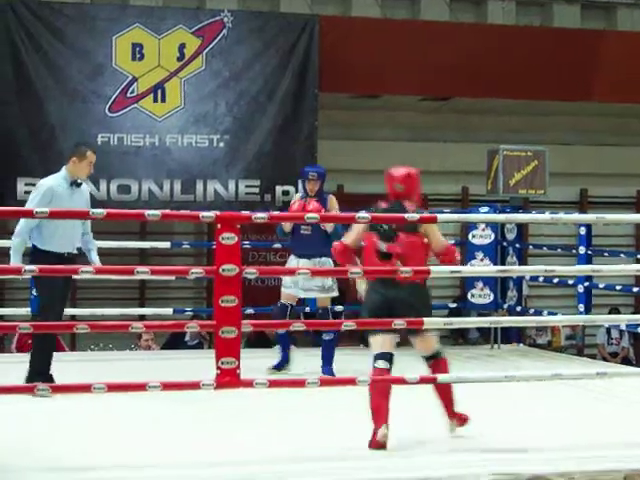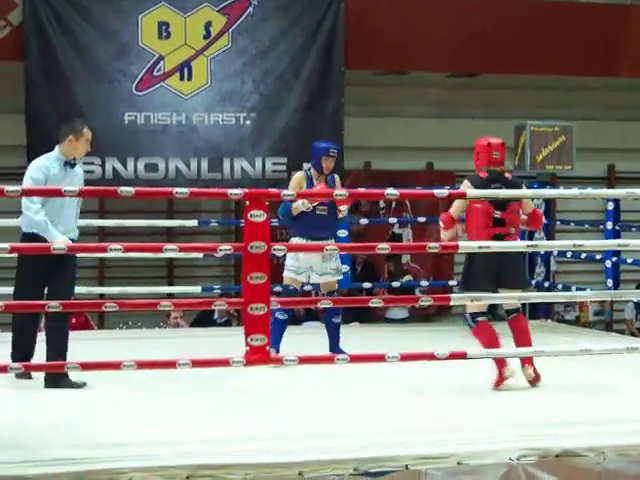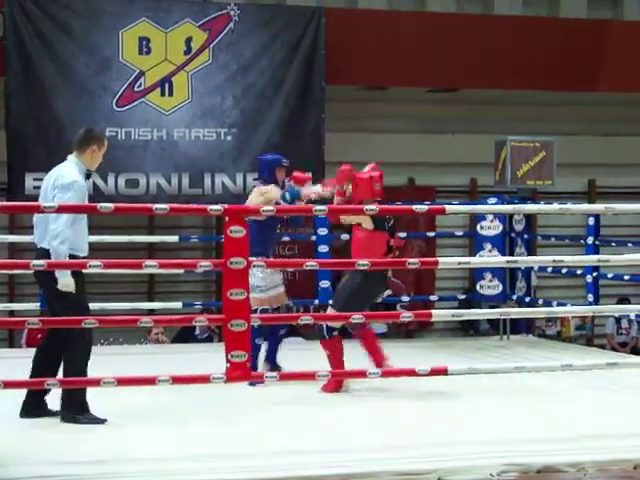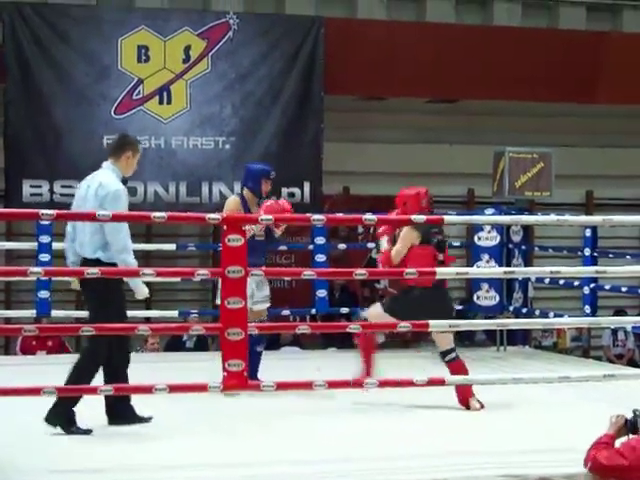
dt=1s
person 1, frame 1
left shoulder: (84, 191)
right shoulder: (49, 186)
left elbow: (85, 229)
right elbow: (26, 223)
left wrist: (93, 256)
right wrist: (16, 258)
left hip: (67, 260)
right hip: (45, 258)
left knee: (50, 317)
right knee: (49, 316)
left ankle: (40, 374)
right ankle: (38, 375)
person 1, frame 2
left shoulder: (78, 172)
right shoulder: (40, 167)
right elbow: (31, 209)
left wrist: (70, 238)
right wrist: (54, 237)
left hip: (65, 248)
right hip: (36, 245)
left knee: (61, 308)
left ankle: (56, 372)
right ankle: (21, 361)
person 1, frame 3
left shoulder: (58, 173)
right shoulder: (73, 180)
left elbow: (41, 220)
right elbow: (60, 228)
right wrist: (63, 272)
left hip: (48, 260)
right hip: (59, 264)
left knee: (57, 333)
right knee: (79, 332)
left ankle: (34, 403)
right ankle: (75, 407)
person 1, frame 4
left shoulder: (89, 182)
right shoulder: (114, 188)
left elbow: (72, 231)
right elbow: (119, 241)
left wrist: (75, 268)
right wrist: (136, 282)
left hip: (90, 267)
right hip: (104, 271)
left knee: (116, 342)
right knee: (101, 345)
left ankle: (120, 409)
right ankle: (62, 411)
person 2, frame 1
left shoulder: (372, 216)
right shoulder: (421, 217)
left elbow: (341, 250)
right elbow: (448, 256)
left hip: (378, 292)
right hip: (411, 292)
left knee: (381, 362)
right knee: (434, 357)
left ankle: (380, 427)
right ankle: (452, 416)
person 2, frame 2
left shoulder: (471, 183)
right shoulder: (516, 185)
left elbow: (449, 219)
right elbow: (535, 221)
left wrist: (447, 233)
left hip: (481, 254)
right hip: (509, 254)
left knee: (476, 316)
right knee: (514, 312)
left ankle: (503, 366)
right ankle: (528, 367)
person 2, frame 3
left shoulder: (365, 212)
left elbow: (336, 217)
left hip: (365, 277)
right hip: (376, 275)
left knee: (328, 326)
right knee: (355, 321)
left ankle: (337, 379)
right ankle: (381, 363)
person 2, frame 4
left shoulder: (412, 229)
right shoulder: (436, 228)
left elbow: (389, 261)
left wrist: (384, 237)
left hip: (416, 295)
right hip: (439, 296)
left knee: (366, 319)
right knee: (448, 350)
left ankle: (367, 371)
right ankle: (469, 397)
person 3, frame 1
left shoulder: (330, 200)
right shoulder: (297, 199)
left elbow: (339, 233)
right elbow: (283, 233)
left wrist: (329, 226)
right wrist: (287, 223)
left hip: (321, 262)
right hip: (297, 261)
left knee: (323, 312)
right knee: (282, 309)
left ankle: (327, 364)
right ankle: (284, 357)
person 3, frame 2
left shoulder: (335, 180)
right shoulder: (300, 178)
left elbow: (340, 216)
right elbow: (284, 213)
left wrist: (343, 209)
right wrist: (302, 204)
left hip: (326, 245)
right hip: (301, 243)
left knee: (331, 297)
right knee: (289, 293)
left ankle: (334, 347)
right ankle: (273, 348)
person 3, frame 3
left shoulder: (275, 193)
right shoulder: (265, 192)
left elbow: (287, 218)
right elbow: (288, 195)
left wrist: (300, 201)
left hip: (266, 260)
right hip: (252, 261)
left knee: (283, 308)
right knee: (260, 313)
left ankle: (271, 360)
right ankle: (251, 369)
person 3, frame 4
left shoulder: (262, 204)
right shoulder: (234, 202)
left wrist: (277, 229)
right wrist: (257, 224)
left knee: (260, 325)
left ankle: (252, 375)
